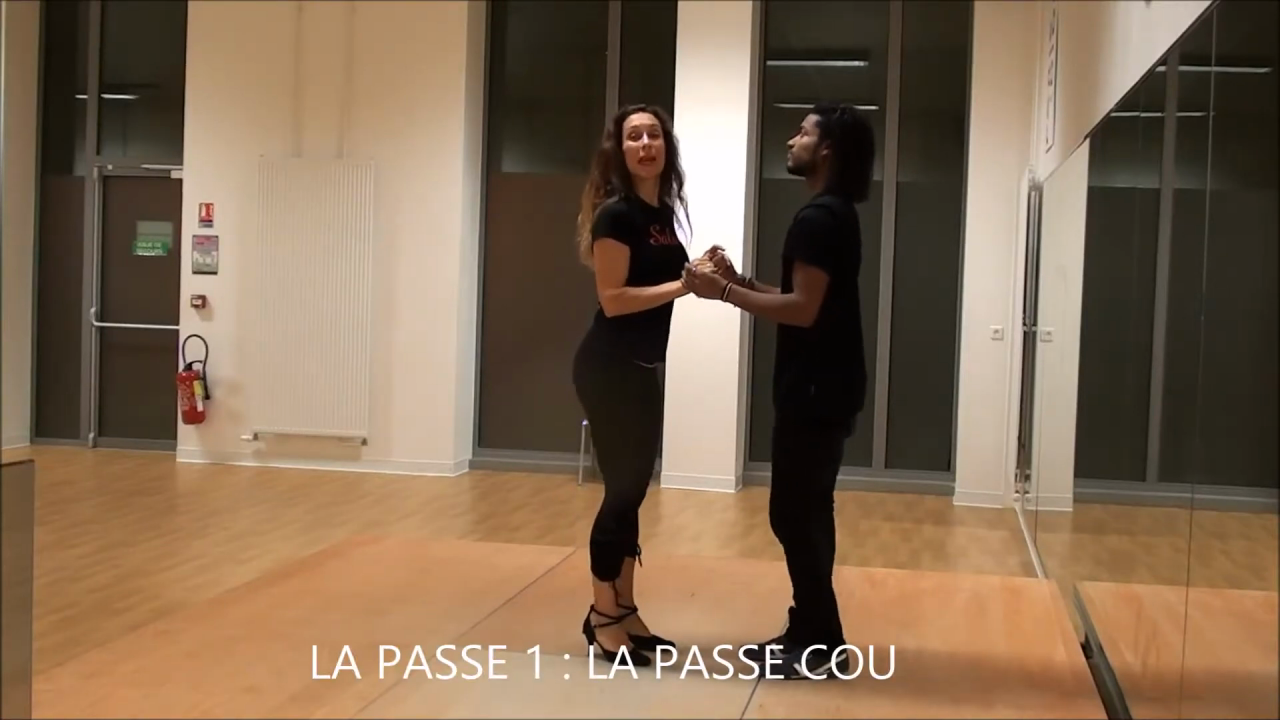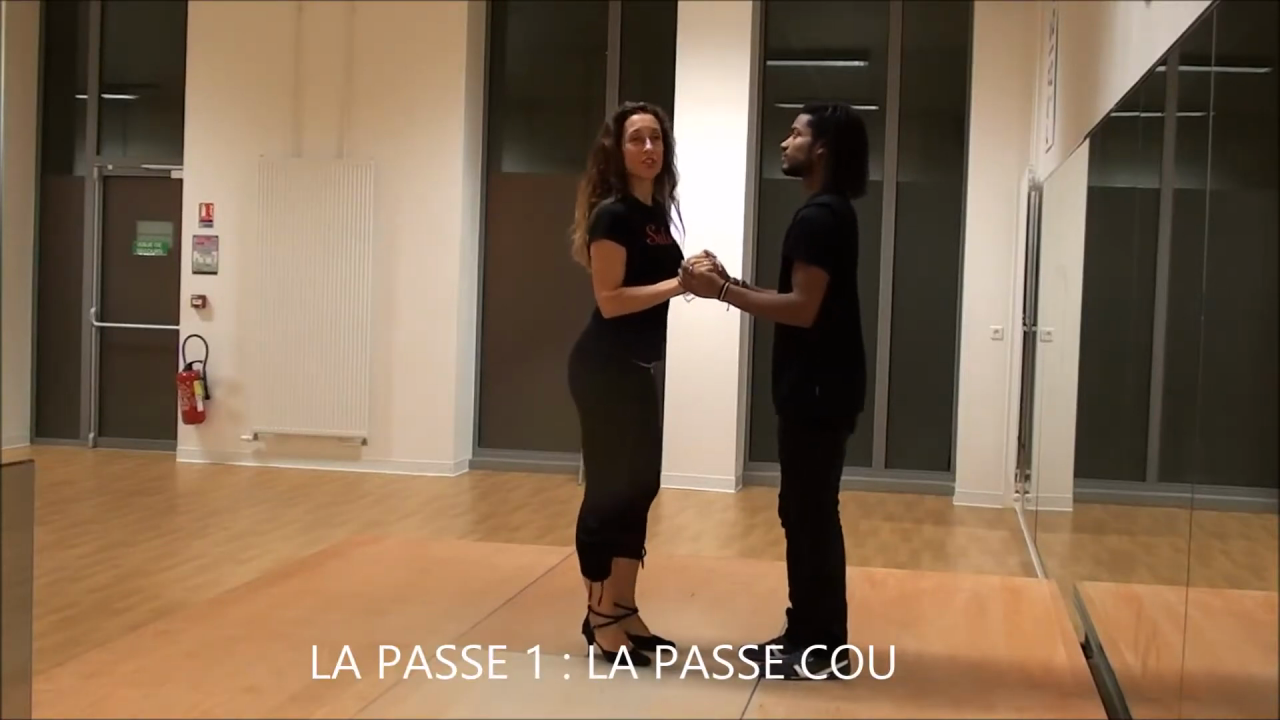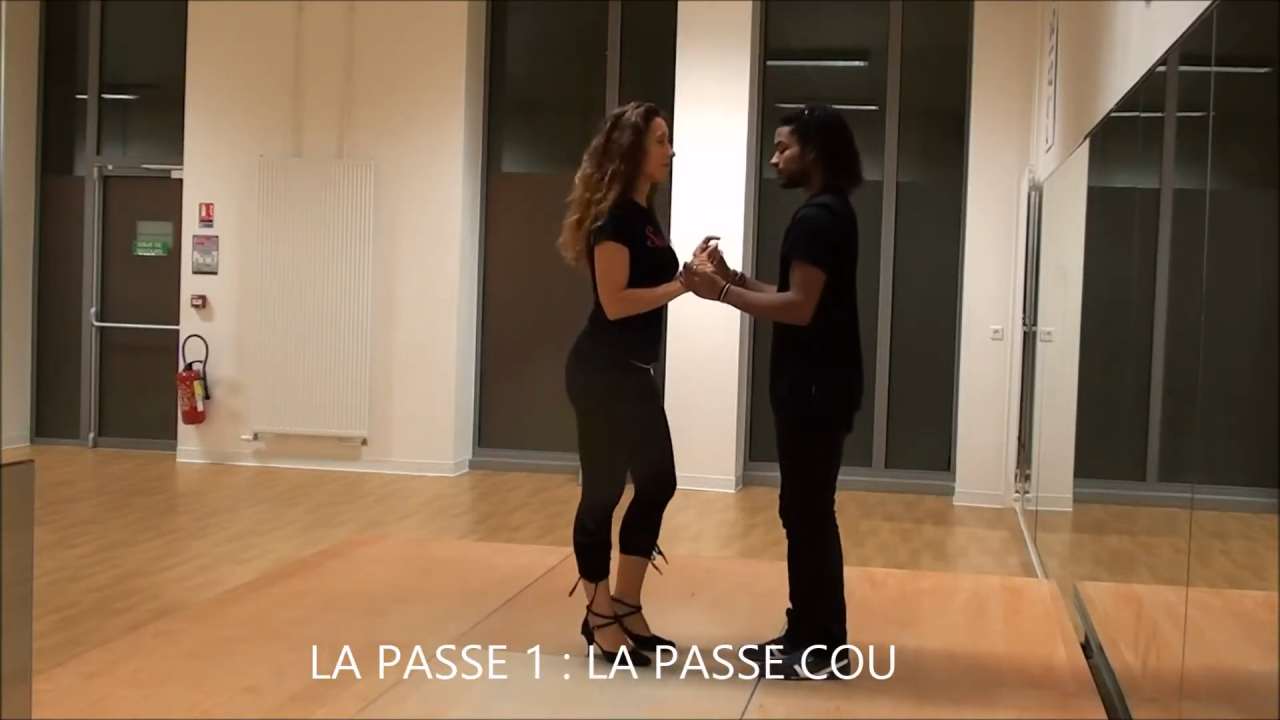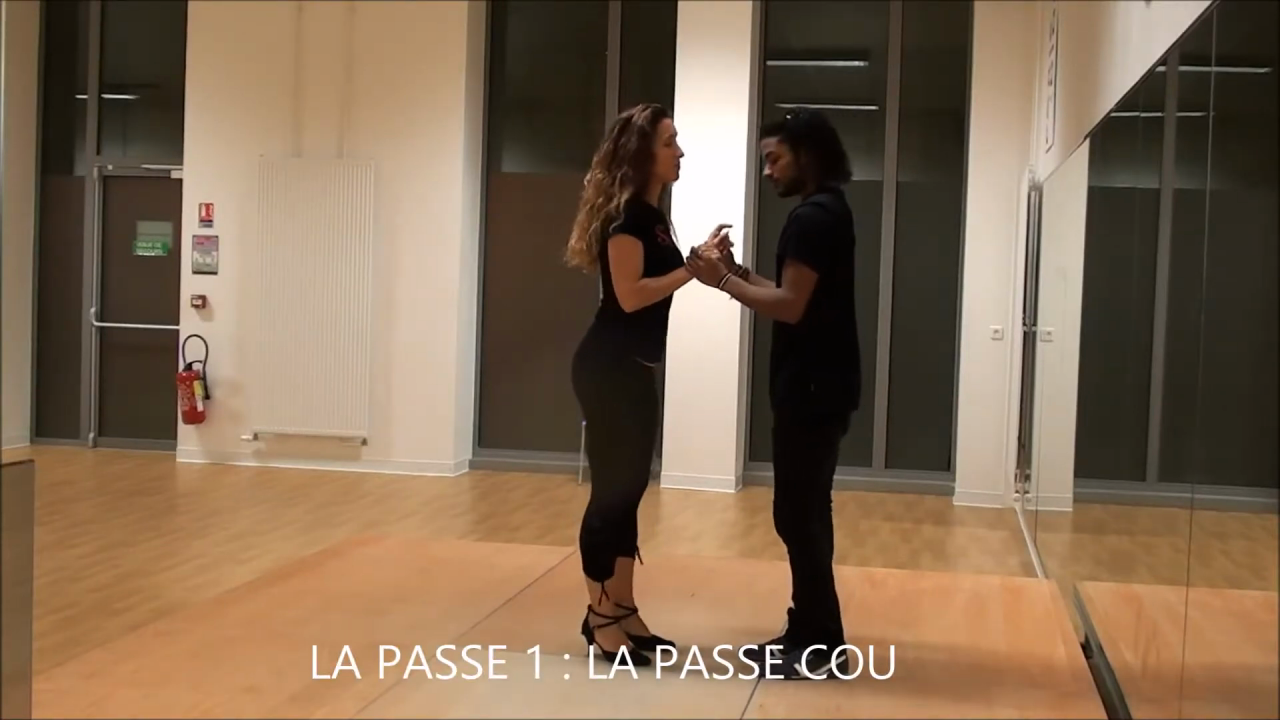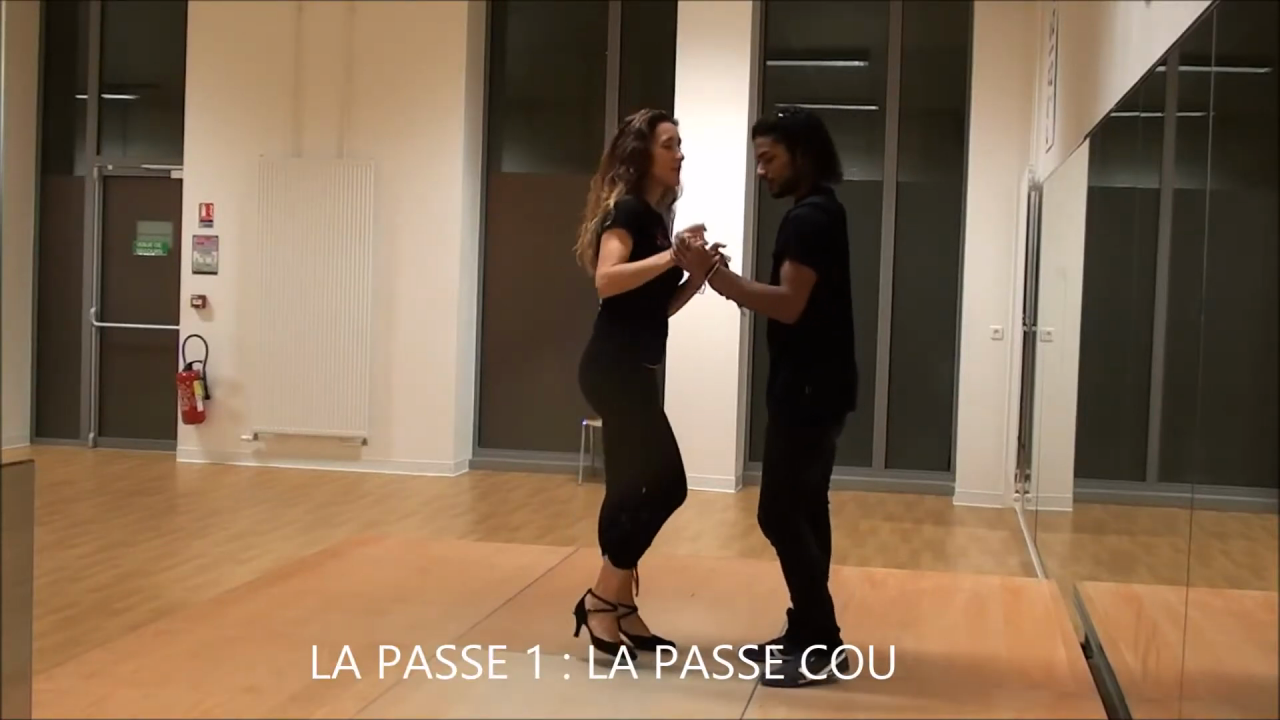
dt=0.4s
person 1, frame 1
left shoulder: (818, 218)
right shoulder: (833, 215)
left elbow: (803, 309)
left wrist: (723, 292)
right wrist: (739, 280)
left hip: (816, 388)
right hip: (819, 385)
left knee: (794, 514)
right knee: (805, 513)
left ankle: (822, 644)
right ankle: (806, 633)
person 1, frame 2
left shoulder: (819, 217)
right shoulder: (828, 214)
left elbow: (802, 310)
left wrist: (720, 293)
right wrist: (731, 283)
left hip: (819, 390)
right hip: (812, 388)
left knee: (813, 515)
right knee: (799, 513)
left ankle: (824, 647)
right ankle: (804, 633)
person 1, frame 3
left shoulder: (818, 217)
right shoulder: (827, 214)
left elbow: (800, 308)
left wrist: (720, 292)
right wrist: (734, 277)
left hip: (816, 389)
right hip: (809, 387)
left knee: (810, 515)
right knee: (799, 513)
left ankle: (825, 646)
right ankle: (804, 633)
person 1, frame 4
left shoulder: (811, 216)
right shoulder: (828, 212)
left elbow: (790, 306)
left wrist: (721, 280)
right wrist: (736, 271)
left hip: (812, 387)
right hip: (819, 384)
left knee: (796, 514)
right knee: (807, 511)
left ankle: (823, 644)
right ankle: (806, 633)
person 1, frame 5
left shoulder: (809, 217)
right shoulder: (817, 213)
left elbow: (787, 305)
left wrist: (716, 275)
right wrist: (723, 278)
left hip: (807, 388)
right hip: (813, 386)
left knee: (781, 513)
right knee: (804, 509)
left ankle: (822, 644)
right ankle: (807, 634)
person 2, frame 1
left shoulder: (662, 212)
right shoulder: (616, 213)
right elbow: (613, 298)
left wrist: (699, 273)
right wrist: (684, 284)
left hip: (641, 366)
right hip: (608, 367)
left knee: (633, 487)
right knee: (624, 487)
left ankle: (624, 610)
right ankle: (602, 616)
person 2, frame 2
left shoulder: (656, 211)
right shoulder: (612, 214)
right elbow: (610, 300)
right wrist: (678, 283)
left hip: (637, 368)
right hip: (604, 368)
left knee: (640, 487)
right knee: (608, 488)
left ankle: (624, 610)
right ankle: (600, 617)
person 2, frame 3
left shoulder: (645, 214)
right shoulder: (614, 217)
right elbow: (614, 302)
right wrist: (683, 284)
left hip: (634, 371)
right hip: (602, 371)
left knee: (657, 483)
right knee: (604, 489)
left ankle: (625, 604)
right ankle: (599, 615)
person 2, frame 4
left shoulder: (650, 214)
right shoulder: (626, 213)
right elbow: (630, 294)
left wrist: (702, 261)
right wrist: (694, 268)
left hip: (634, 368)
right hip: (608, 367)
left knee: (630, 487)
right knee: (612, 488)
left ankle: (622, 608)
right ankle: (600, 616)
person 2, frame 5
left shoulder: (655, 216)
right shoulder: (626, 210)
right elbow: (606, 280)
left wrist: (696, 275)
right wrist: (671, 257)
left hip: (636, 369)
right hip: (614, 368)
left knee: (629, 489)
right knee: (666, 483)
left ankle: (620, 606)
right ankle: (600, 599)
